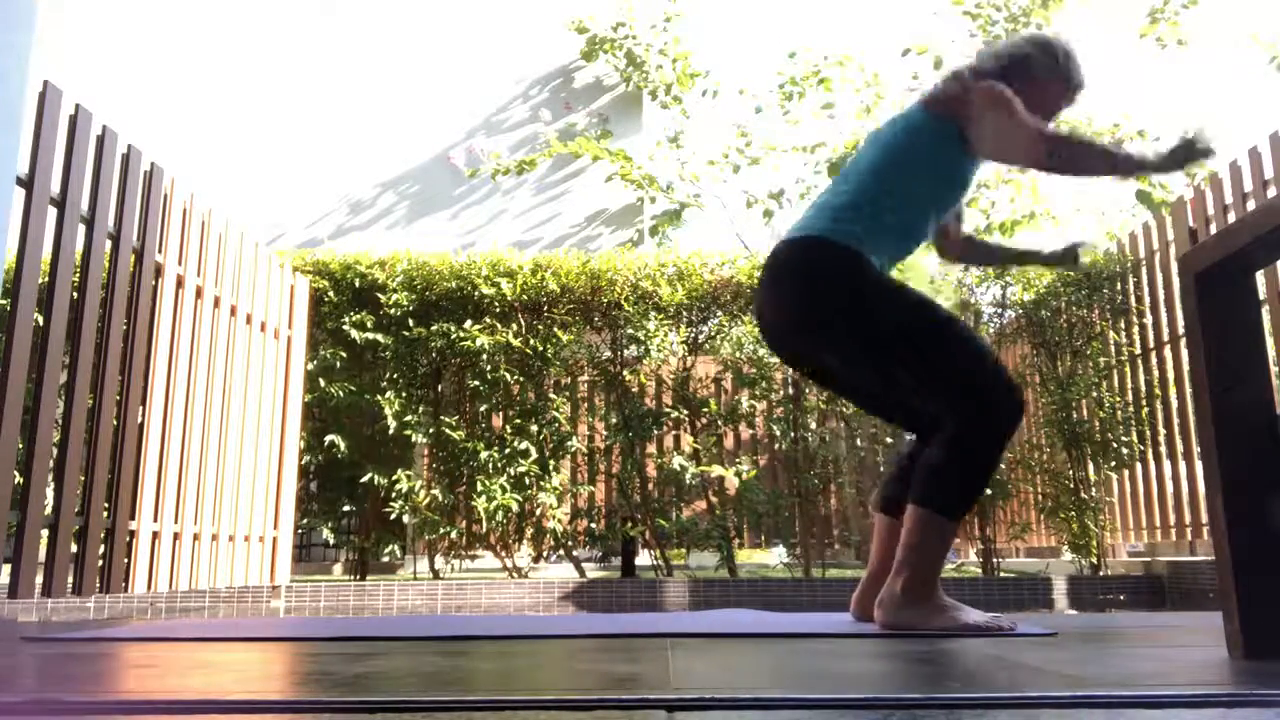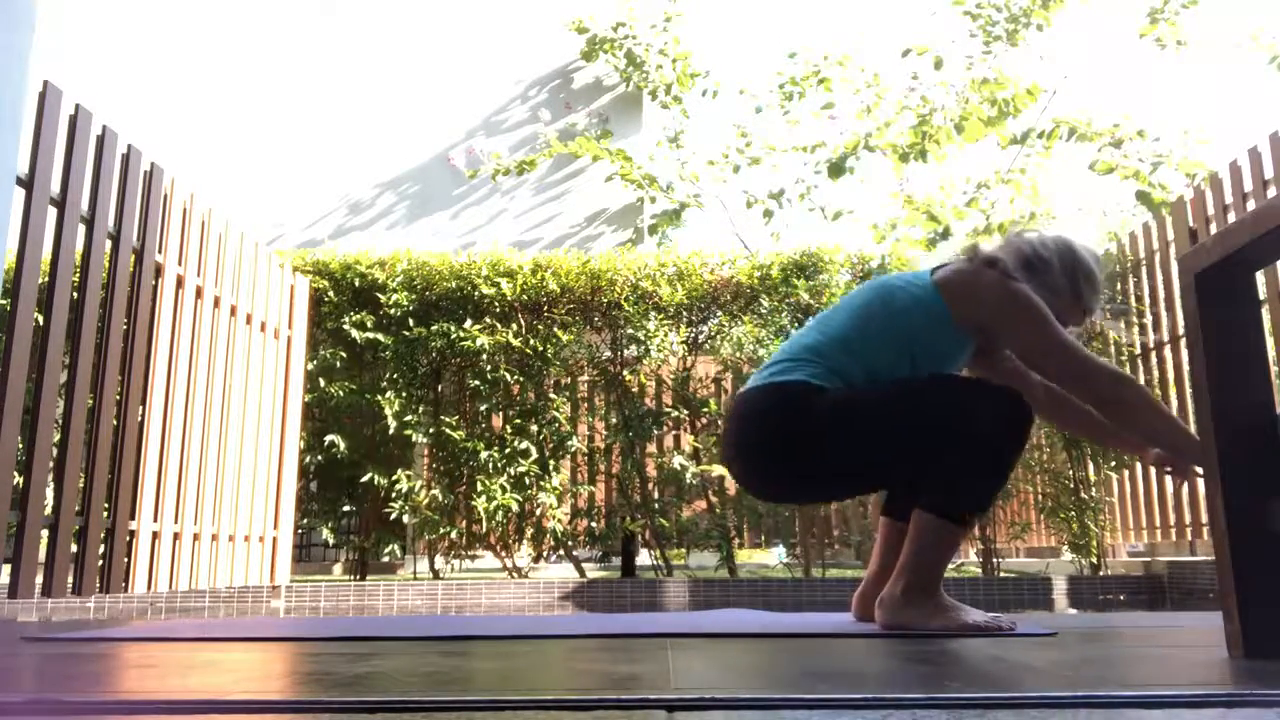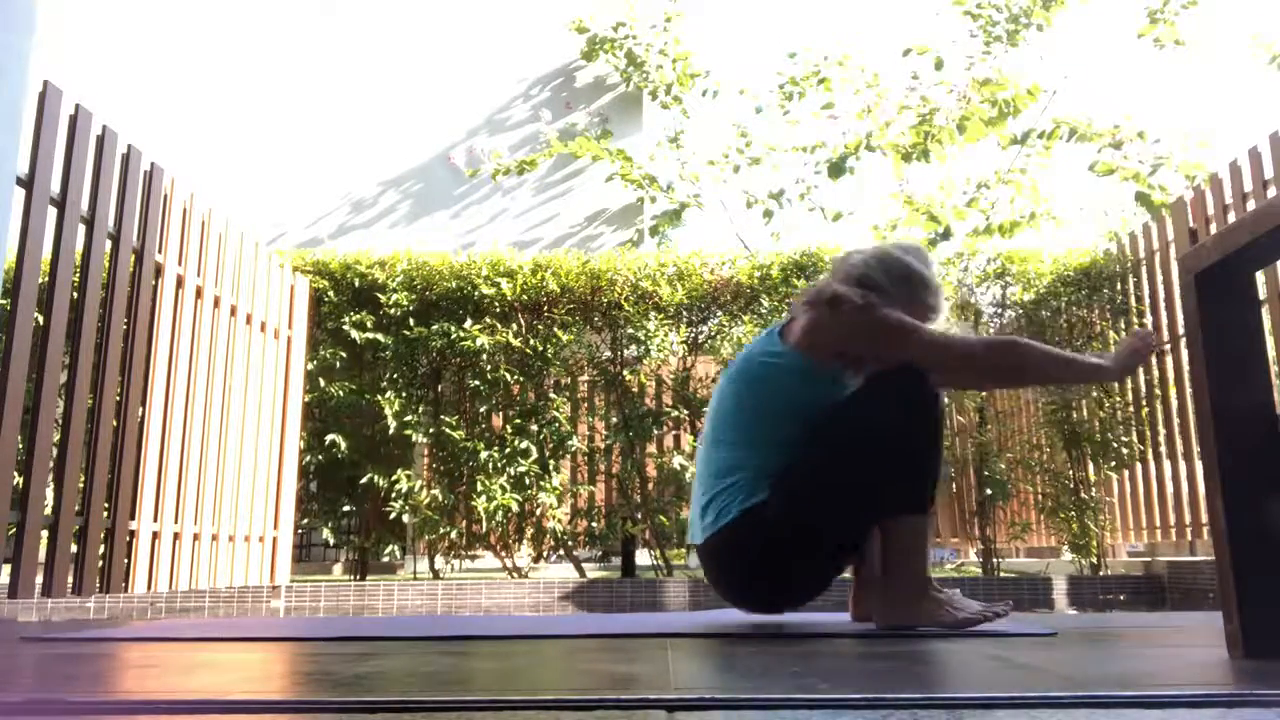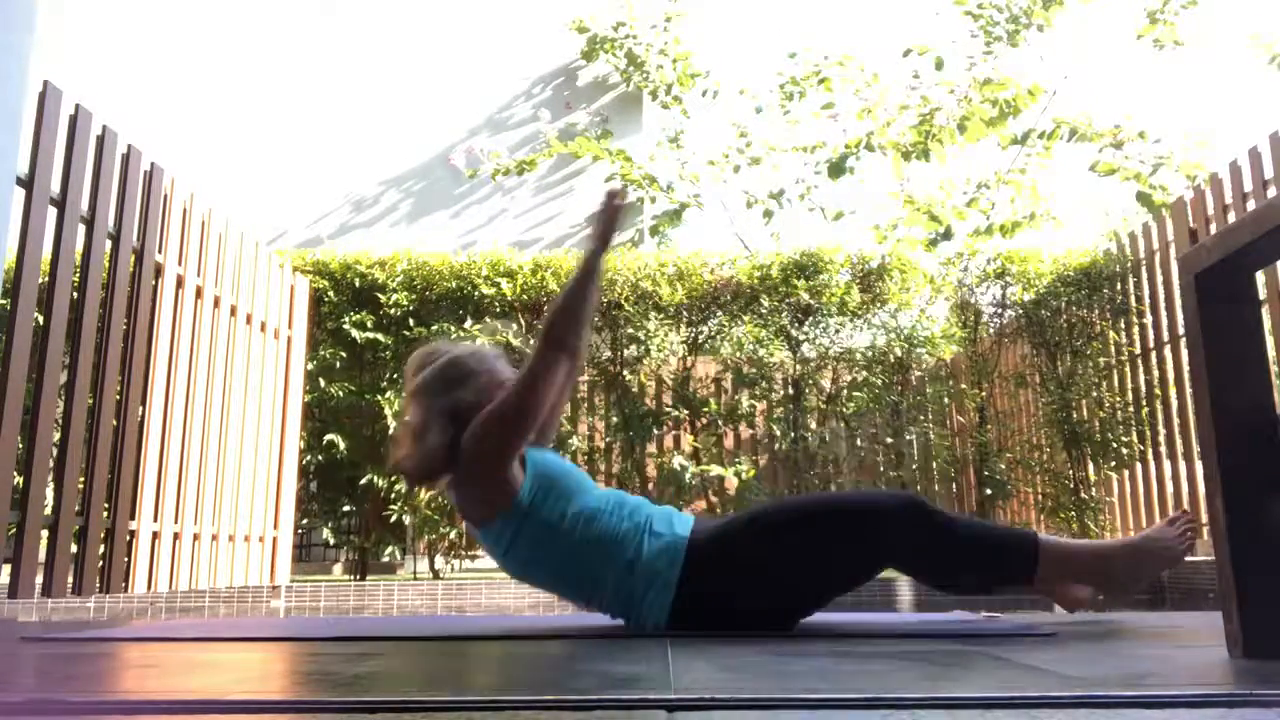
dt=0.5s
person 1, frame 1
left shoulder: (943, 125)
right shoulder: (978, 99)
left elbow: (955, 244)
right elbow: (1045, 150)
left wrist: (1041, 257)
right wrist: (1153, 163)
left hip: (794, 294)
right hip: (826, 283)
left knee: (952, 423)
right knee: (989, 406)
left ankle: (881, 585)
right ankle: (909, 594)
person 1, frame 2
left shoulder: (963, 314)
right shoulder: (992, 290)
left elbow: (1043, 395)
right elbow: (1100, 385)
left wrist: (1145, 447)
right wrist: (1198, 449)
left hip: (769, 432)
right hip: (784, 430)
left knee: (943, 430)
right knee: (997, 416)
left ankle: (882, 586)
right ankle: (912, 596)
person 1, frame 3
left shoulder: (825, 342)
right shoulder: (841, 322)
left elbow: (955, 365)
right elbow: (984, 358)
right wrist: (1103, 367)
left hip: (742, 546)
right hip: (756, 551)
left knee: (878, 435)
right knee: (905, 399)
left ankle: (877, 589)
right ankle: (906, 593)
person 1, frame 4
left shoulder: (509, 475)
right shoulder: (489, 478)
left elbow: (555, 372)
right elbow: (555, 357)
right wrist: (597, 248)
left hip: (703, 556)
right hip: (702, 593)
left knee: (880, 516)
right knee: (895, 522)
left ankle: (1057, 576)
right ankle: (1104, 562)
